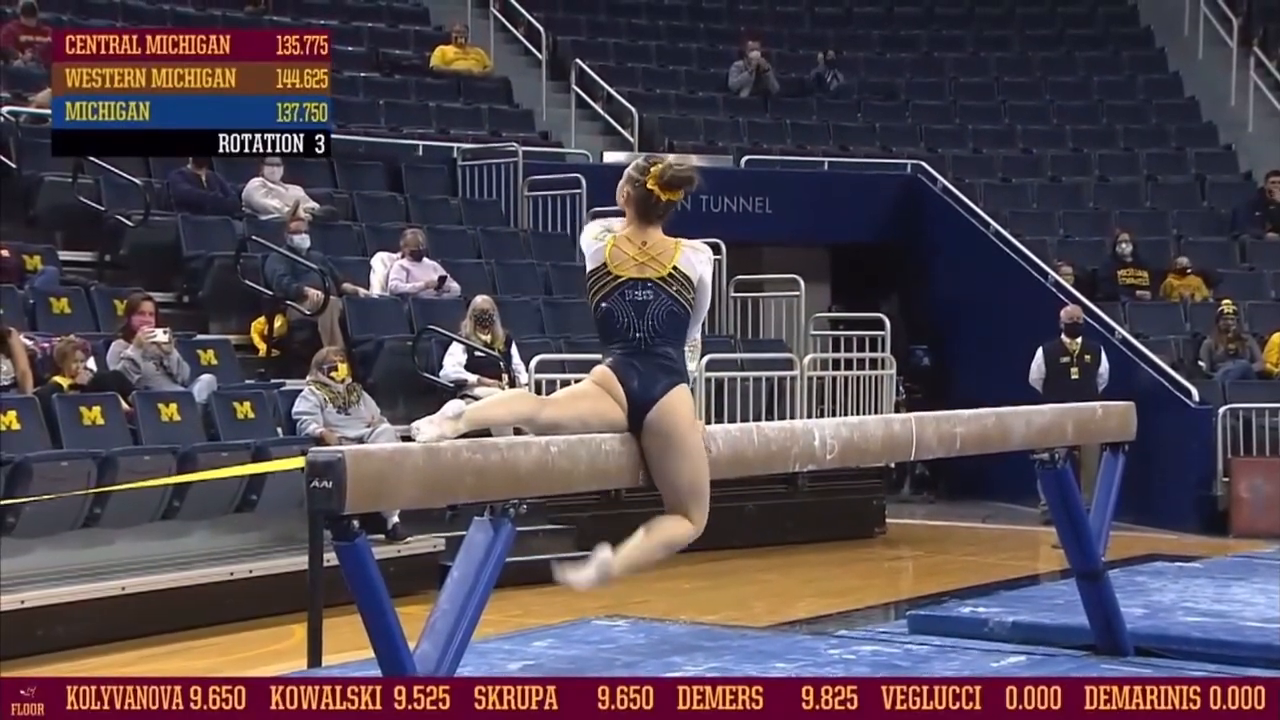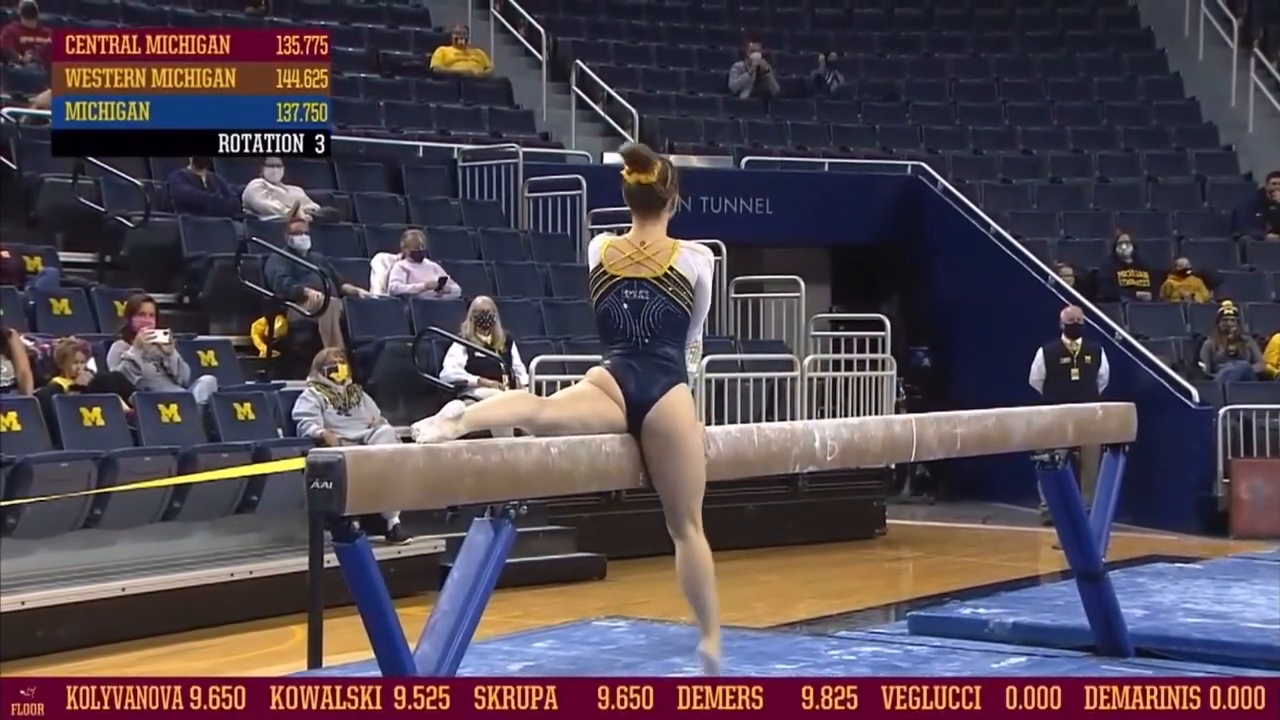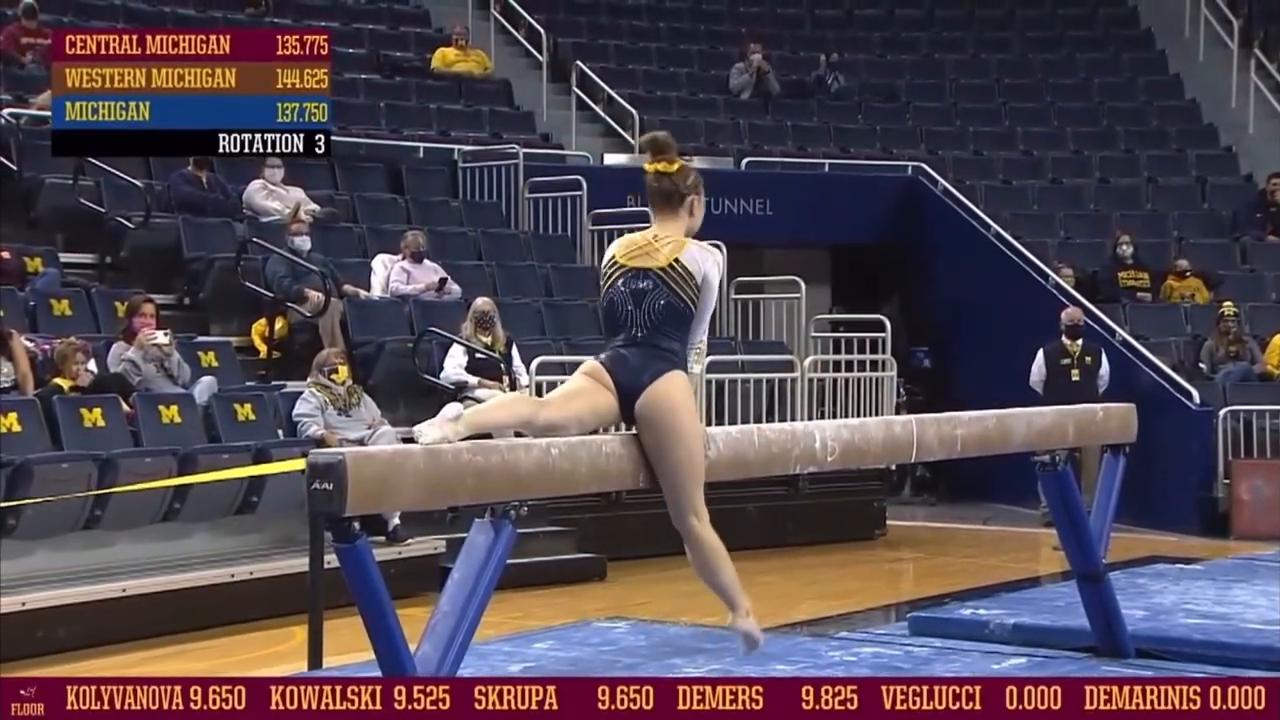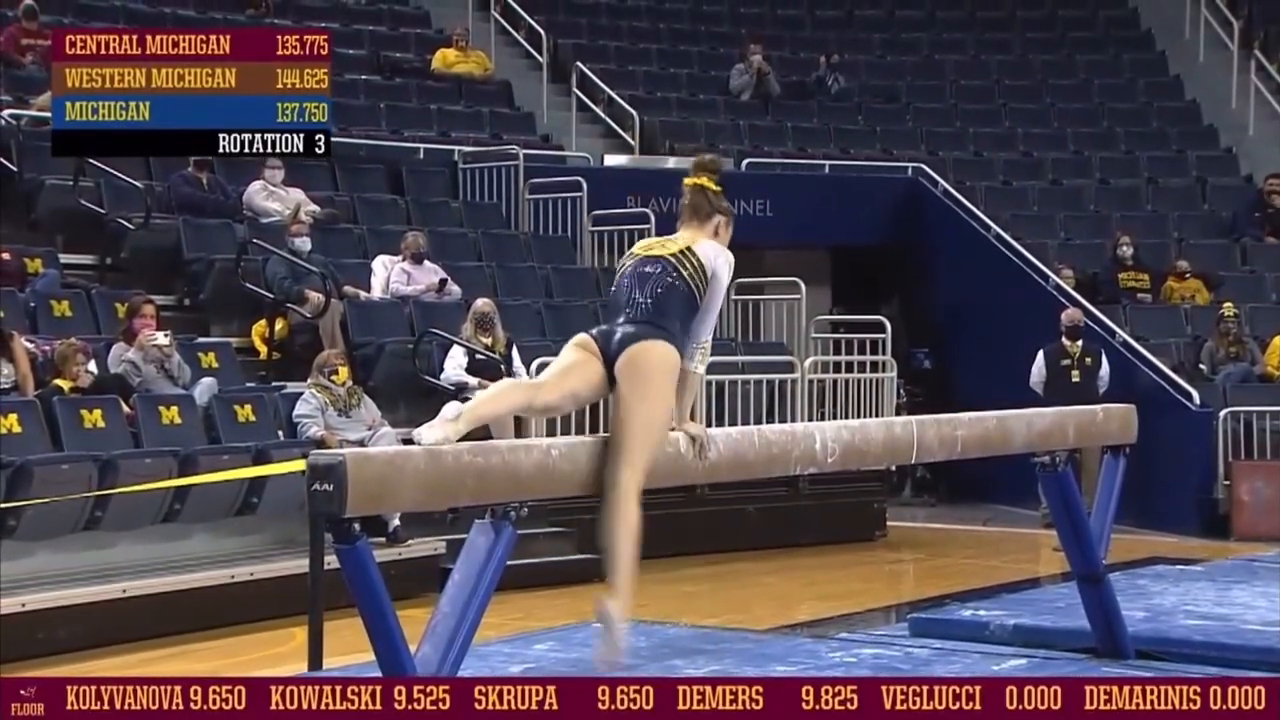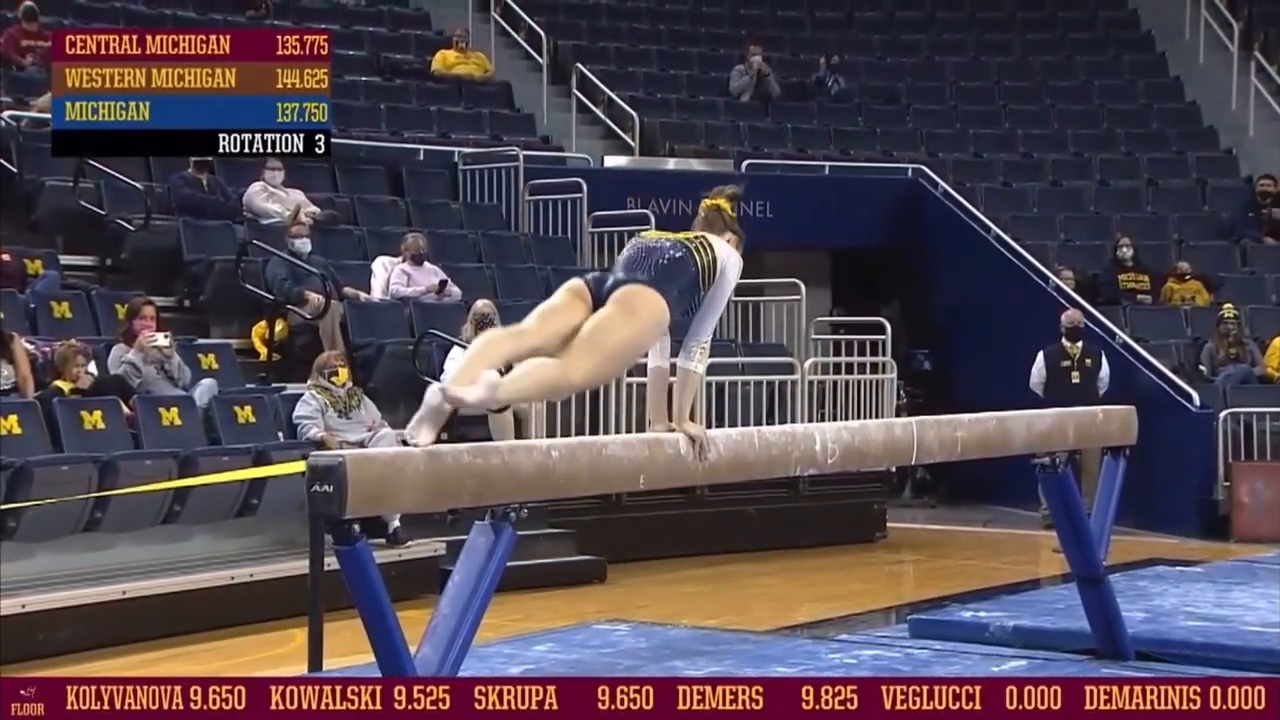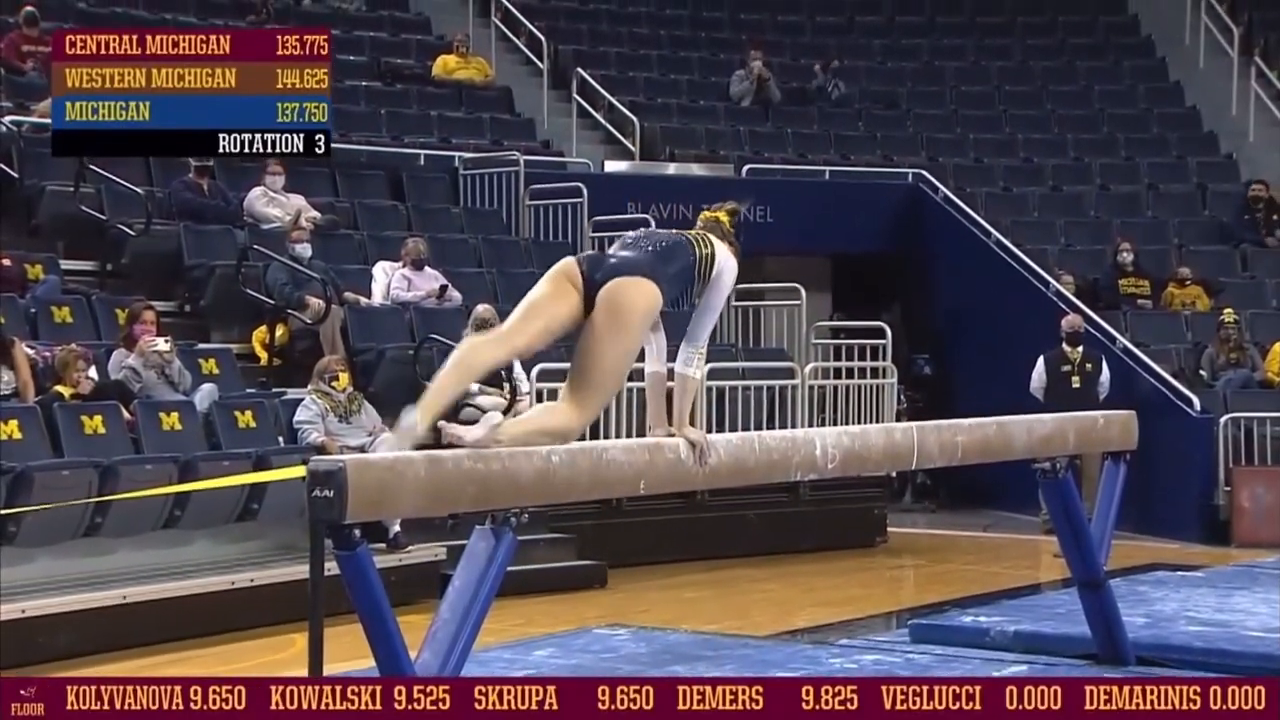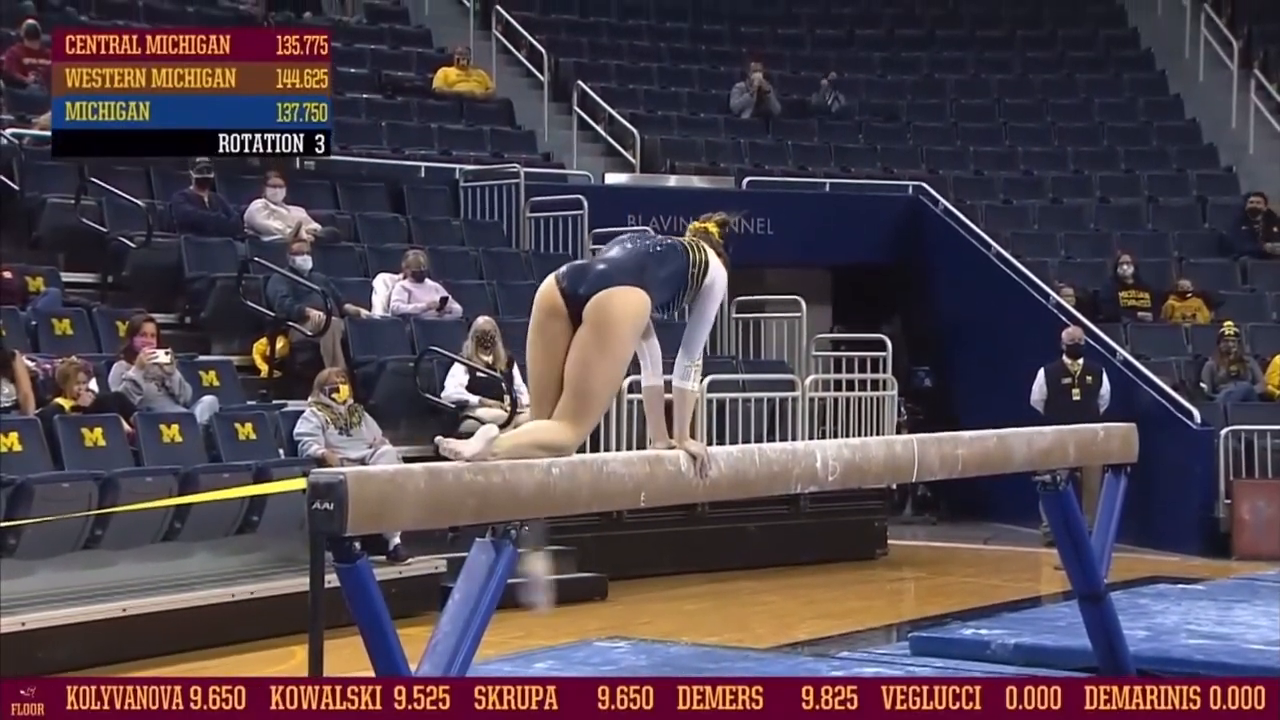
dt=0.2s
person 1, frame 1
left shoulder: (597, 242)
right shoulder: (697, 257)
left hip: (615, 385)
right hip: (667, 393)
right knee: (689, 517)
left ankle: (461, 417)
right ankle: (611, 562)
person 1, frame 2
left shoulder: (599, 249)
right shoulder: (698, 259)
left hip: (613, 384)
right hip: (665, 394)
right knee: (688, 527)
left ankle: (460, 419)
right ankle: (710, 636)
person 1, frame 3
left shoulder: (616, 250)
right shoulder: (704, 258)
right wrist: (689, 408)
left hip: (609, 371)
right hip: (661, 384)
right knee: (691, 518)
left ankle: (463, 421)
person 1, frame 4
left shoulder: (639, 250)
right shoulder: (718, 256)
right elbow: (700, 342)
left wrist: (671, 414)
right wrist: (684, 417)
left hip: (598, 342)
right hip: (650, 356)
right knee: (625, 486)
left ankle: (459, 420)
right ankle: (617, 602)
person 1, frame 5
left shoulder: (649, 240)
right shoulder: (728, 257)
left elbow: (658, 348)
right elbow: (697, 344)
left wrist: (659, 419)
right wrist: (681, 419)
left hip: (590, 286)
right hip: (639, 302)
left knee: (516, 337)
right knee: (569, 371)
left ankle: (448, 392)
right ankle: (484, 393)
person 1, frame 6
left shoulder: (652, 241)
right shoulder: (724, 260)
left elbow: (654, 344)
right elbow: (694, 348)
left wrist: (658, 424)
right wrist: (681, 424)
left hip: (580, 270)
right hip: (629, 293)
right knee: (570, 417)
left ankle: (422, 417)
right ankle: (493, 434)
person 1, frame 7
right shoulder: (714, 269)
left elbow: (648, 354)
right elbow: (689, 360)
left wrist: (659, 437)
right wrist: (682, 436)
left hip: (560, 286)
right hip: (616, 302)
left knee: (545, 421)
right knee: (567, 432)
right ankle: (489, 447)
person 2, frame 1
left shoulder: (1096, 350)
right shoulder: (1046, 351)
left elbow: (1103, 378)
right elbow: (1035, 379)
left wrist: (1089, 396)
right wrist: (1053, 396)
left knee: (1089, 464)
left ankle: (1087, 507)
right ankle: (1048, 507)
person 2, frame 2
left shoulder: (1096, 351)
right shoulder: (1047, 352)
left elbow: (1103, 379)
right elbow: (1035, 380)
left wrist: (1089, 397)
right wrist: (1053, 397)
left knee: (1089, 465)
left ankle: (1088, 508)
right ankle: (1049, 508)
person 2, frame 3
left shoulder: (1096, 352)
right shoulder: (1047, 352)
left elbow: (1103, 380)
right elbow: (1036, 381)
left wrist: (1089, 398)
right wrist: (1054, 398)
left knee: (1090, 465)
left ankle: (1088, 509)
right ankle: (1049, 509)
person 2, frame 4
left shoulder: (1096, 353)
right shoulder: (1047, 353)
left elbow: (1103, 381)
right elbow: (1036, 382)
left wrist: (1090, 398)
right wrist: (1053, 399)
left knee: (1090, 467)
left ankle: (1089, 510)
right ankle: (1049, 510)
person 2, frame 5
left shoulder: (1096, 354)
right shoulder: (1047, 355)
left elbow: (1103, 382)
right elbow: (1036, 384)
left wrist: (1089, 400)
right wrist: (1054, 400)
left knee: (1090, 468)
left ankle: (1089, 511)
right ankle: (1049, 511)
person 2, frame 6
left shoulder: (1097, 359)
right shoulder: (1047, 360)
left elbow: (1104, 387)
right elbow: (1036, 388)
left wrist: (1087, 404)
right wrist: (1057, 405)
left knee: (1091, 473)
left ankle: (1089, 516)
right ankle: (1050, 516)
person 2, frame 7
left shoulder: (1097, 372)
right shoulder: (1048, 372)
left elbow: (1104, 400)
right elbow: (1036, 401)
left wrist: (1085, 417)
right wrist: (1054, 418)
left knee: (1091, 485)
left ankle: (1090, 528)
right ankle: (1050, 529)
person 3, frame 1
left shoulder: (357, 391)
right shoulder: (311, 395)
left elbow: (378, 416)
right elbow: (305, 424)
left wrist: (379, 422)
right wrist: (323, 433)
left hip: (370, 439)
right hip: (340, 444)
left knee: (386, 432)
person 3, frame 2
left shoulder: (357, 392)
right shoulder: (312, 396)
left elbow: (378, 417)
right elbow: (306, 425)
left wrist: (379, 424)
right wrist: (323, 434)
left hip: (370, 440)
right hip: (341, 445)
left knee: (386, 433)
person 3, frame 3
left shoulder: (358, 393)
right shoulder: (312, 396)
left elbow: (379, 418)
right elbow: (306, 426)
left wrist: (379, 424)
right wrist: (324, 435)
left hip: (371, 440)
right hip: (341, 446)
left knee: (387, 434)
person 3, frame 4
left shoulder: (358, 394)
right shoulder: (313, 397)
left elbow: (380, 419)
right elbow: (306, 427)
left wrist: (380, 425)
right wrist: (324, 436)
left hip: (371, 442)
right hip: (341, 447)
left knee: (387, 435)
person 3, frame 5
left shoulder: (358, 395)
right shoulder: (312, 399)
left elbow: (379, 420)
right elbow: (306, 428)
left wrist: (380, 426)
right wrist: (324, 437)
left hip: (371, 443)
right hip: (341, 448)
left knee: (388, 436)
person 3, frame 6
left shoulder: (358, 400)
right shoulder: (313, 403)
left elbow: (380, 425)
right elbow: (306, 433)
left wrist: (381, 432)
right wrist: (324, 442)
left hip: (372, 448)
right hip: (342, 453)
left knee: (388, 441)
person 3, frame 7
left shoulder: (358, 412)
right shoulder: (313, 415)
left elbow: (379, 437)
right elbow: (307, 445)
left wrist: (381, 444)
right wrist: (325, 454)
left hip: (372, 460)
right hip: (342, 465)
left knee: (388, 453)
